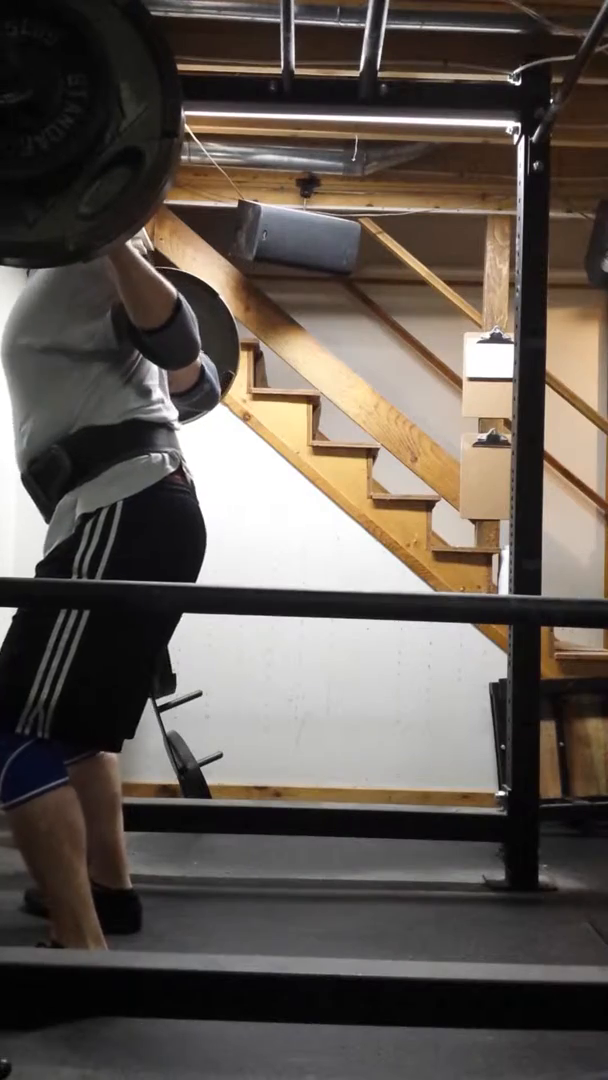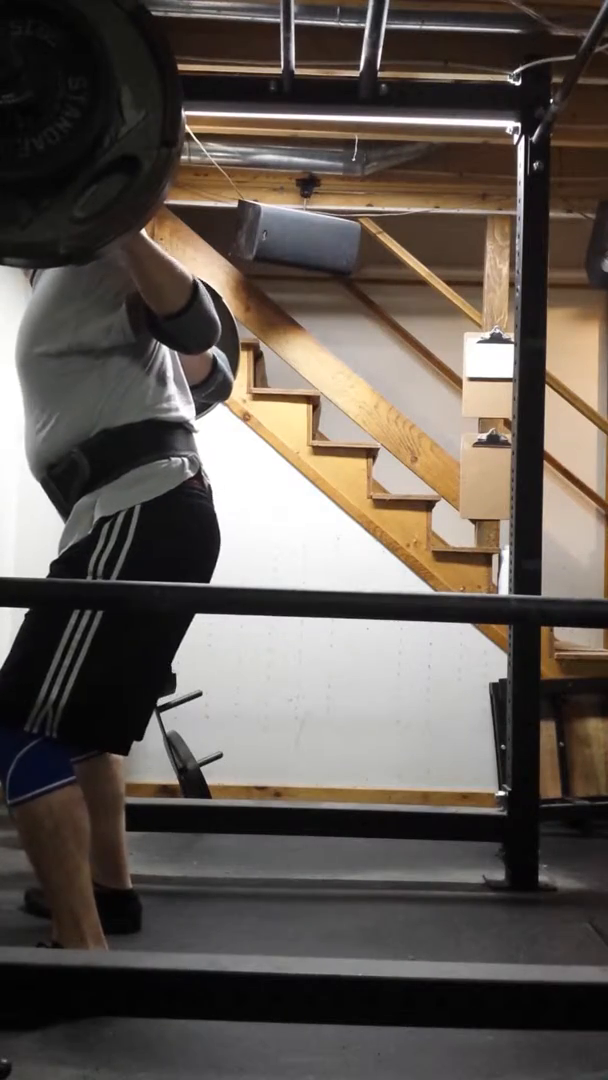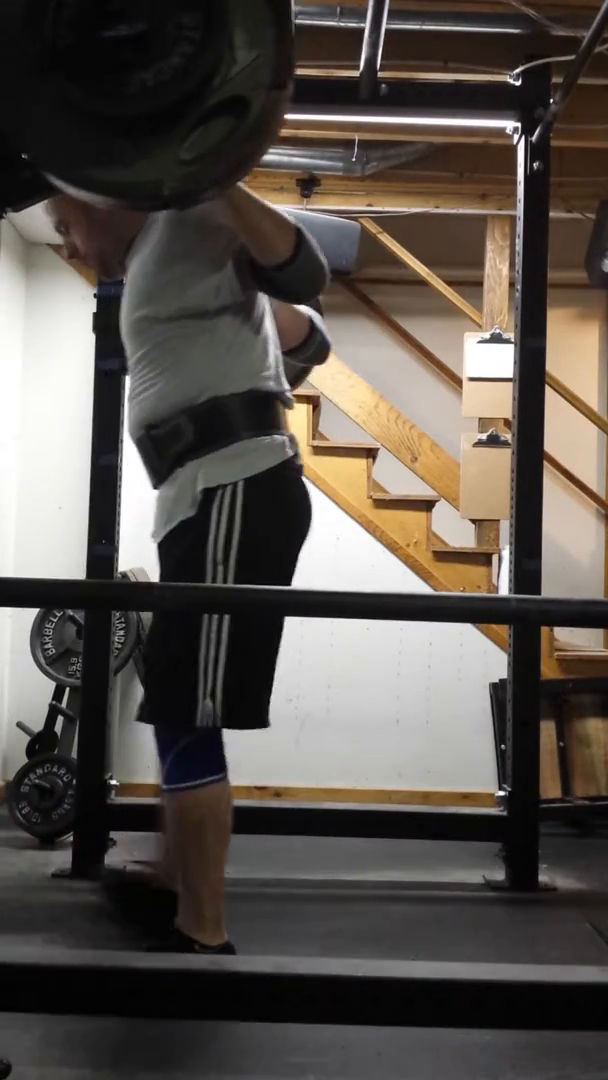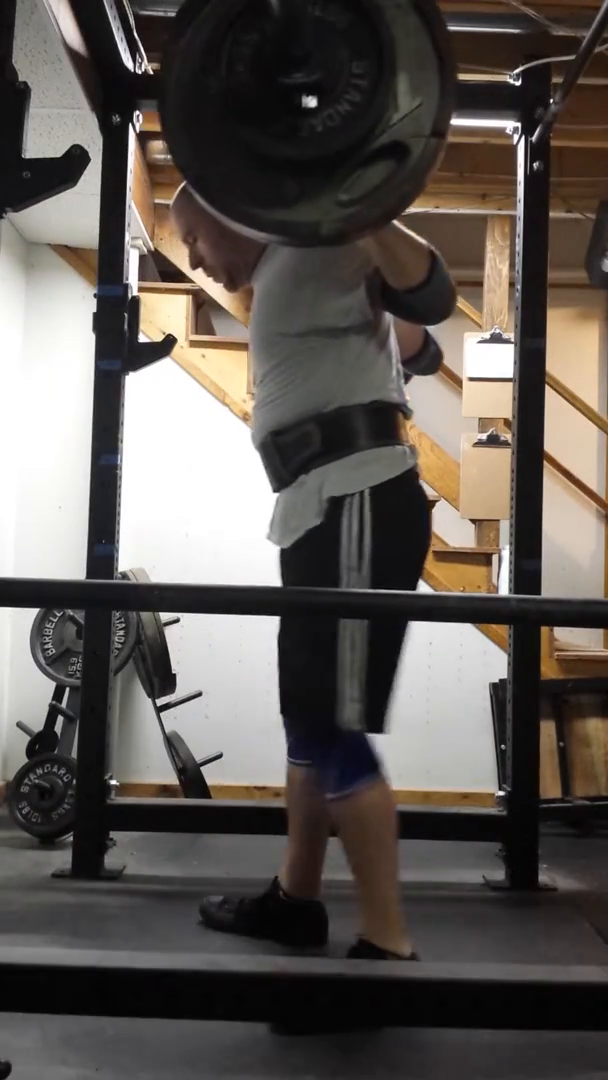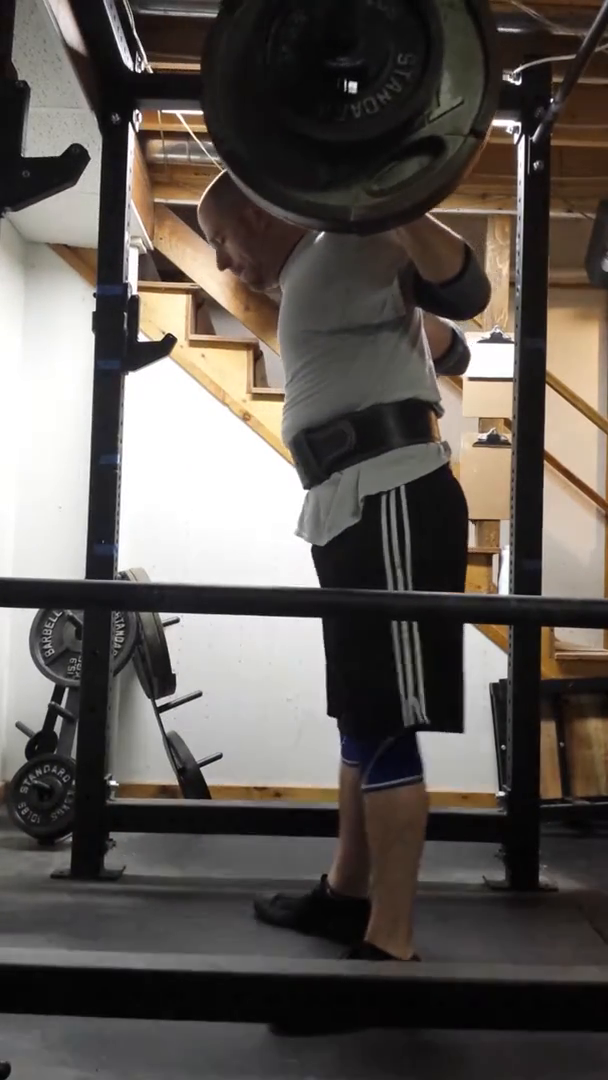
dt=1s
person 1, frame 1
left shoulder: (77, 265)
right shoulder: (80, 277)
left elbow: (173, 337)
right elbow: (194, 382)
left hip: (125, 519)
right hip: (140, 518)
right knee: (65, 716)
left ankle: (82, 949)
right ankle: (108, 889)
person 1, frame 2
left shoulder: (87, 261)
right shoulder: (75, 278)
left elbow: (196, 326)
right elbow: (208, 374)
left hip: (140, 520)
right hip: (147, 519)
right knee: (72, 717)
left ankle: (81, 950)
right ankle: (108, 888)
person 1, frame 3
left shoulder: (182, 227)
right shoulder: (168, 259)
left elbow: (301, 272)
right elbow: (304, 336)
left hip: (234, 495)
right hip: (212, 499)
left knee: (188, 717)
right knee: (184, 707)
left ankle: (200, 939)
right ankle: (178, 875)
person 1, frame 4
left shoulder: (312, 250)
right shoulder: (289, 278)
left elbow: (429, 294)
right elbow: (417, 347)
left hip: (358, 505)
right hip: (323, 512)
left knee: (333, 724)
right knee: (311, 716)
left ankle: (388, 946)
right ankle: (295, 896)
person 1, frame 5
left shoulder: (345, 245)
right shoulder: (316, 279)
left elbow: (464, 290)
right elbow: (446, 347)
right wrist: (419, 328)
left hip: (393, 501)
right hip: (354, 509)
left knee: (381, 722)
right knee: (360, 714)
left ankle: (389, 946)
right ankle: (346, 892)
